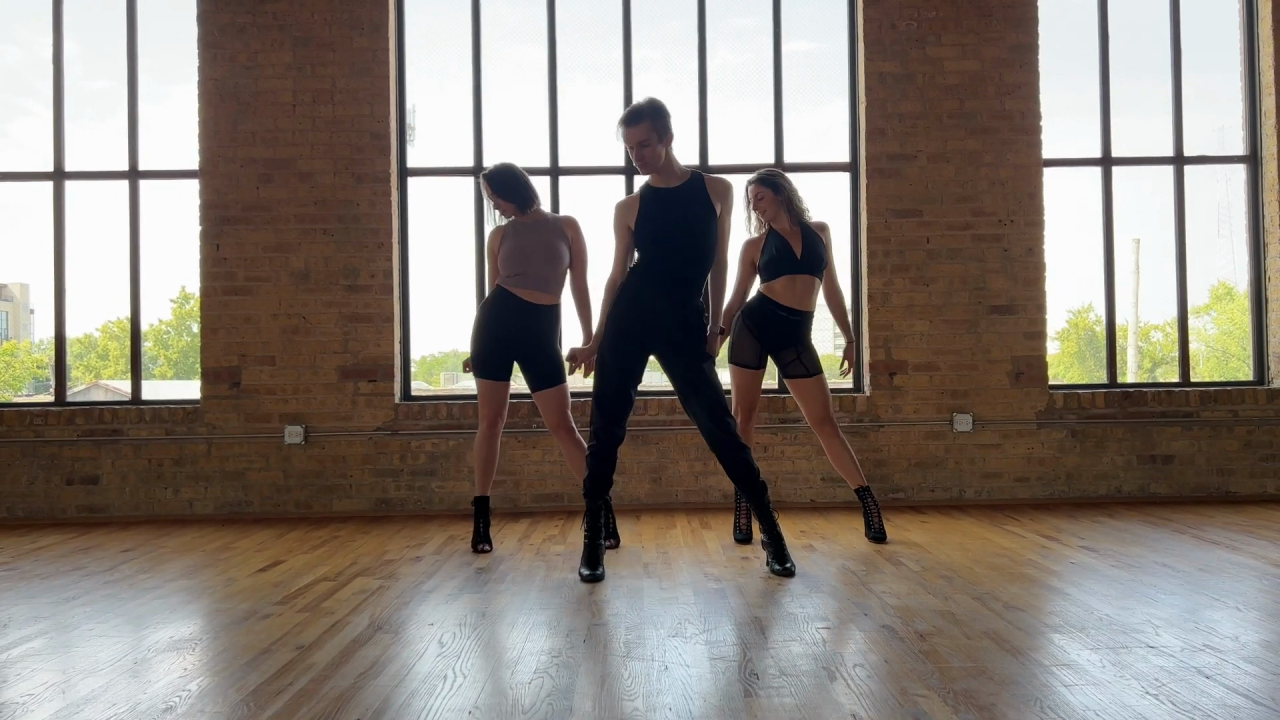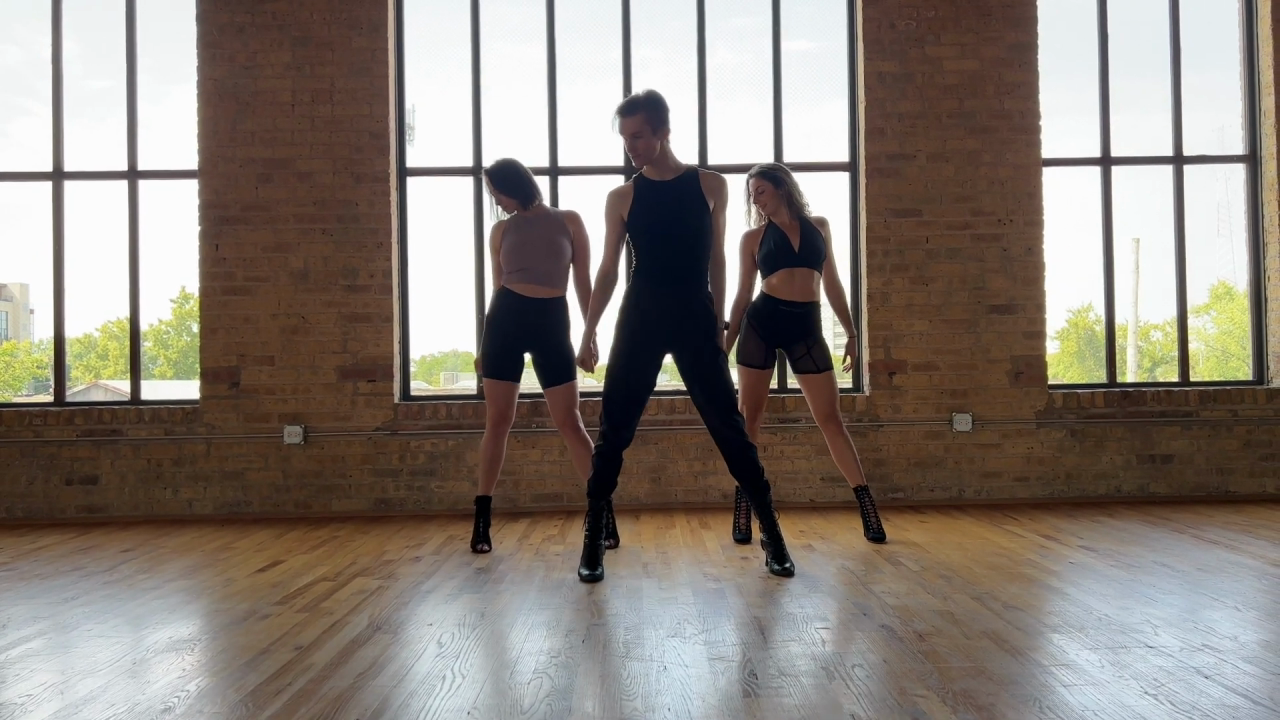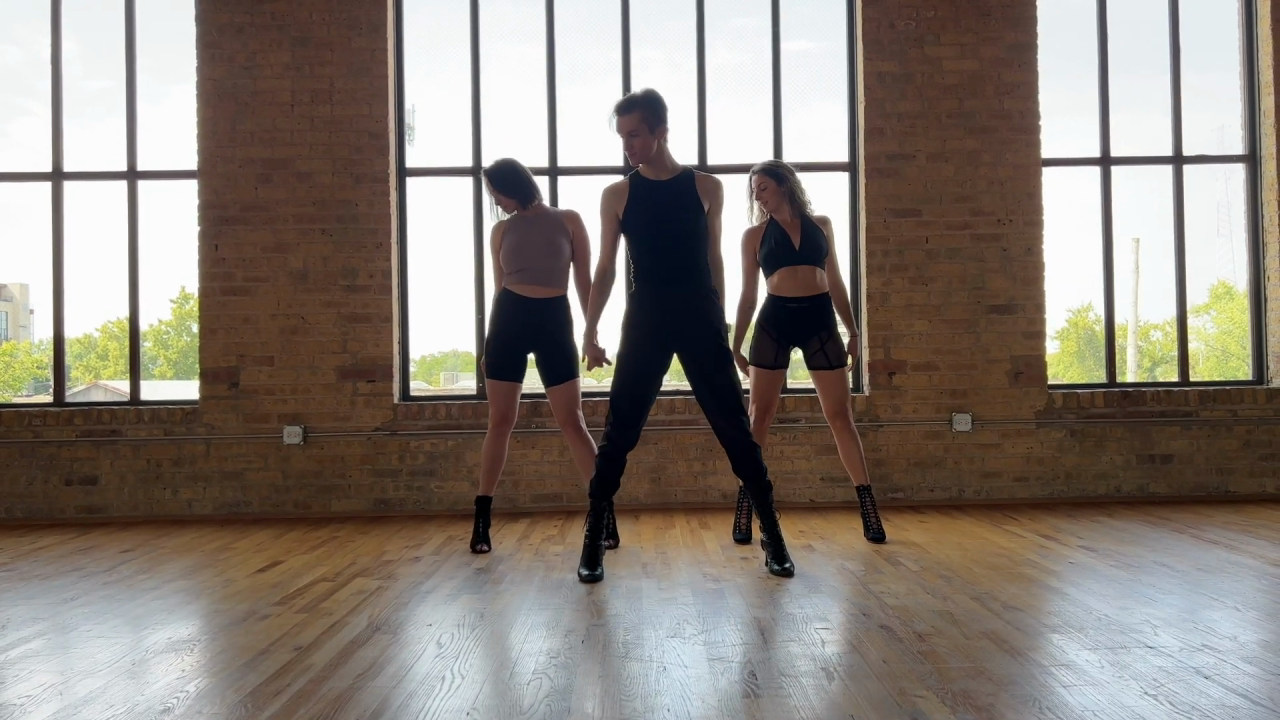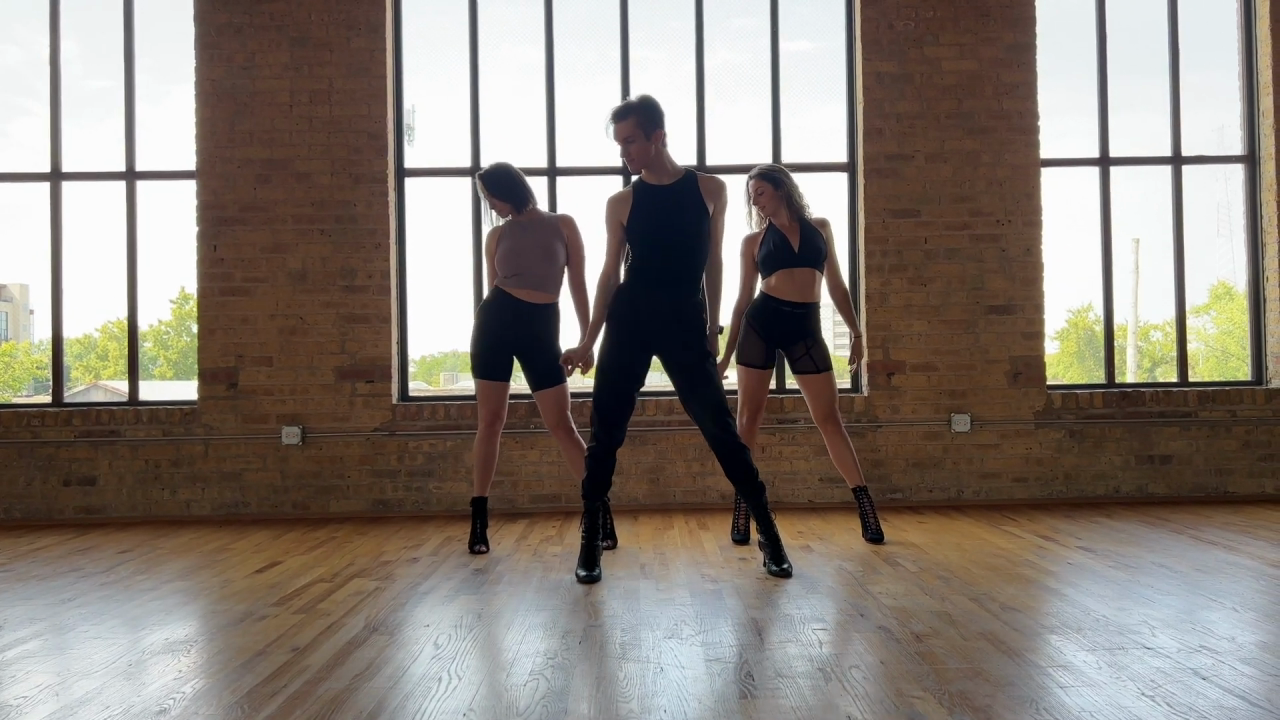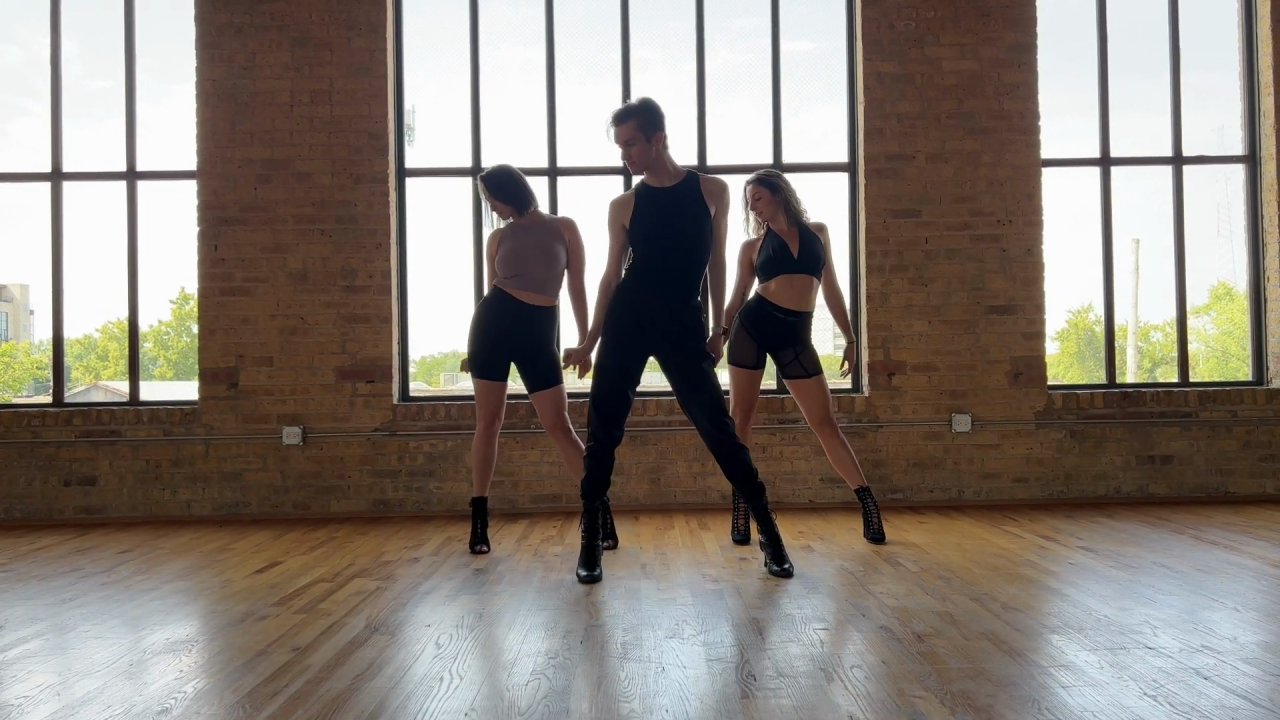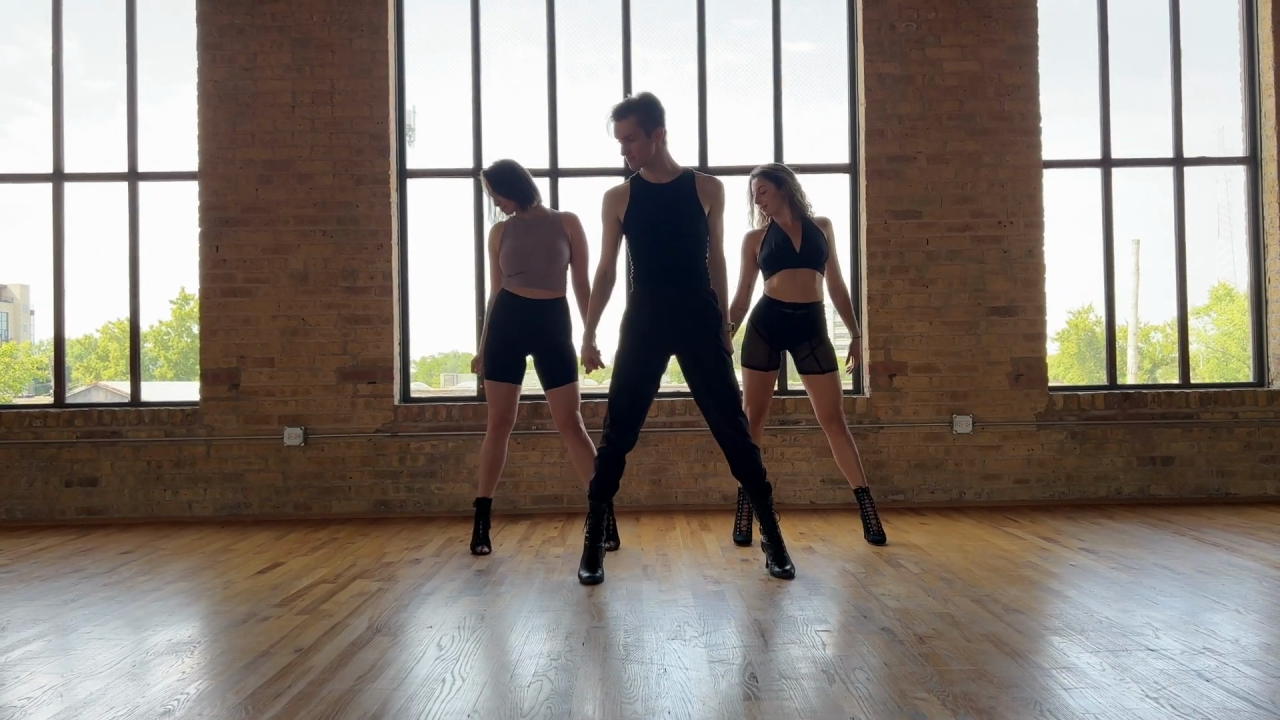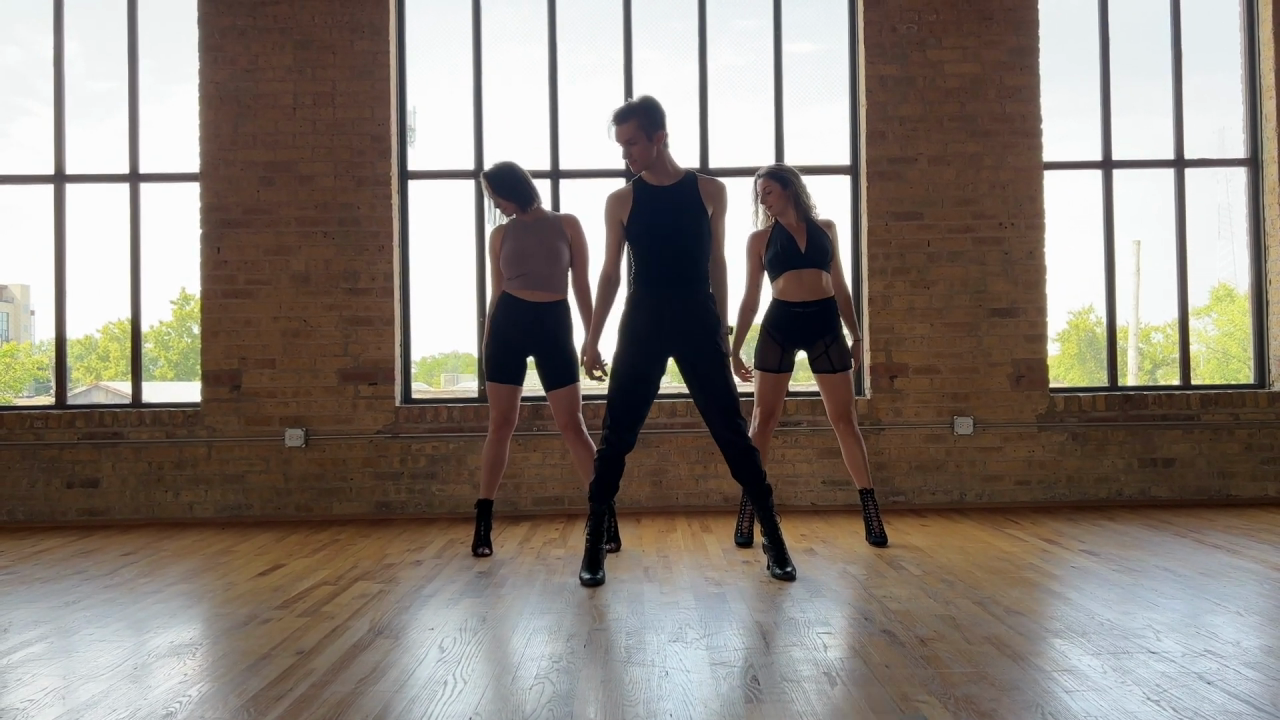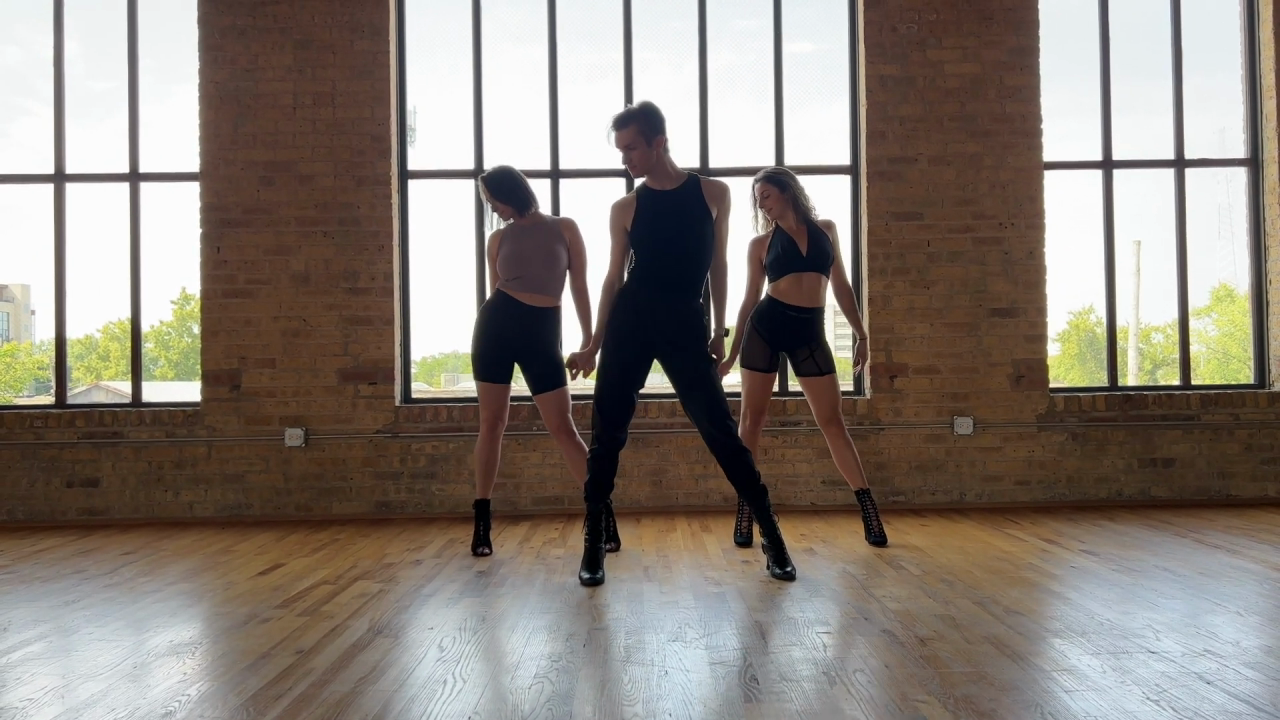
dt=0.3s
person 1, frame 1
left shoulder: (717, 191)
right shoulder: (629, 208)
left elbow: (719, 263)
right elbow: (618, 275)
left wrist: (716, 325)
right wrist: (595, 342)
left hip: (686, 323)
right hip: (630, 319)
left knee: (719, 426)
right knee: (606, 427)
left ankle: (771, 533)
right ankle: (593, 539)
person 1, frame 2
left shoulder: (710, 186)
right shoulder: (622, 198)
left elbow: (716, 258)
right elbow: (609, 269)
left wrist: (720, 322)
right wrist: (588, 333)
left hip: (695, 317)
right hip: (640, 318)
left knee: (727, 425)
right knee: (614, 427)
left ankle: (771, 532)
right ankle: (593, 539)
person 1, frame 3
left shoulder: (706, 187)
right shoulder: (617, 195)
left elbow: (713, 259)
right elbow: (606, 267)
left wrist: (721, 323)
right wrist: (589, 330)
left hip: (700, 316)
right hip: (646, 317)
left knee: (733, 426)
right knee: (620, 428)
left ankle: (771, 533)
right ankle: (593, 540)
person 1, frame 4
left shoulder: (709, 189)
right shoulder: (621, 203)
left elbow: (713, 261)
right elbow: (611, 273)
left wrist: (712, 327)
right wrist: (588, 341)
left hip: (685, 320)
right hip: (629, 318)
left knee: (719, 427)
right knee: (606, 428)
left ankle: (767, 532)
right ankle: (590, 541)
person 1, frame 5
left shoulder: (712, 191)
right shoulder: (624, 205)
left elbow: (716, 263)
right elbow: (613, 275)
left wrist: (717, 328)
right wrist: (589, 341)
left hip: (683, 322)
right hip: (627, 319)
left knee: (718, 427)
right knee: (603, 428)
left ankle: (769, 533)
right ankle: (590, 541)
person 1, frame 6
left shoulder: (707, 189)
right shoulder: (618, 198)
left elbow: (716, 259)
right elbow: (606, 269)
left wrist: (725, 325)
right wrist: (588, 334)
left hip: (698, 317)
right hip: (644, 318)
left knee: (731, 428)
right knee: (619, 430)
left ankle: (771, 534)
right ankle: (594, 541)
person 1, frame 7
left shoulder: (709, 191)
right shoulder: (621, 201)
left elbow: (716, 261)
right elbow: (611, 272)
left wrist: (723, 327)
right wrist: (593, 339)
left hip: (698, 320)
right hip: (643, 320)
left knee: (730, 430)
right knee: (618, 432)
left ankle: (773, 536)
right ankle: (594, 543)
person 1, frame 8
left shoulder: (713, 193)
right shoulder: (625, 208)
left elbow: (718, 264)
right elbow: (615, 277)
left wrist: (719, 330)
right wrist: (593, 345)
left hip: (686, 323)
right hip: (631, 320)
left knee: (720, 429)
right knee: (607, 431)
left ankle: (771, 536)
right ankle: (593, 544)
person 2, frame 1
left shoulder: (567, 227)
right shoulder: (499, 235)
left elbow: (580, 285)
right elbow: (493, 288)
left wrist: (590, 338)
right wrist: (476, 346)
left hip: (542, 330)
right hip: (498, 321)
left knee: (562, 426)
right knee: (490, 422)
right ankle: (481, 520)
person 2, frame 2
left shoulder: (568, 221)
right shoulder: (501, 229)
left elbow: (583, 280)
right elbow: (497, 284)
left wrist: (591, 333)
right wrist: (485, 344)
left hip: (551, 324)
right hip: (506, 320)
left knee: (569, 424)
right knee: (498, 421)
left ankle: (604, 513)
right ankle: (482, 520)
person 2, frame 3
left shoulder: (568, 220)
right shoulder: (502, 230)
left elbow: (583, 279)
right elbow: (499, 286)
right wrist: (488, 343)
left hip: (554, 323)
right hip: (509, 321)
left knee: (571, 423)
right knee: (500, 422)
left ankle: (605, 513)
right ankle: (482, 520)
person 2, frame 4
left shoulder: (562, 225)
right shoulder: (497, 234)
left elbow: (578, 284)
right elbow: (492, 287)
left wrist: (587, 338)
right wrist: (478, 345)
left hip: (540, 329)
right hip: (496, 322)
left knee: (561, 425)
right knee: (490, 422)
left ankle: (600, 512)
right ankle: (479, 521)
person 2, frame 5
left shoulder: (563, 228)
right shoulder: (498, 237)
left elbow: (577, 287)
right elbow: (492, 288)
left wrist: (586, 341)
right wrist: (473, 347)
left hip: (539, 331)
right hip: (495, 321)
left knee: (559, 427)
right knee: (488, 423)
left ankle: (601, 513)
right ankle: (479, 521)
person 2, frame 6
left shoulder: (566, 222)
right shoulder: (500, 231)
left elbow: (581, 281)
right elbow: (496, 289)
right wrist: (483, 346)
left hip: (552, 325)
right hip: (507, 322)
left knee: (570, 425)
right knee: (499, 424)
left ankle: (604, 513)
right ankle: (482, 522)
person 2, frame 7
left shoulder: (566, 225)
right shoulder: (500, 234)
left elbow: (581, 283)
right elbow: (497, 290)
right wrist: (485, 344)
left hip: (553, 327)
right hip: (508, 324)
left knee: (572, 426)
right knee: (500, 425)
left ankle: (605, 516)
right ankle: (483, 524)
person 2, frame 8
left shoulder: (564, 228)
right shoulder: (499, 238)
left elbow: (579, 287)
right elbow: (494, 290)
left wrist: (589, 340)
right wrist: (478, 345)
left hip: (542, 332)
right hip: (498, 325)
left knee: (562, 428)
right knee: (491, 425)
left ankle: (603, 515)
right ankle: (481, 523)
person 3, frame 1
left shoulder: (820, 231)
right shoulder: (754, 244)
left elbow: (832, 290)
right elbow: (736, 300)
left wrist: (849, 338)
left hip: (796, 337)
right hip: (754, 327)
left knee: (825, 423)
right knee: (743, 417)
left ankle: (869, 505)
right ankle: (742, 510)
person 3, frame 2
left shoulder: (818, 226)
right shoulder: (753, 237)
left elbow: (832, 284)
right elbow: (742, 296)
left wrist: (851, 333)
right wrist: (724, 346)
left hip: (807, 329)
right hip: (762, 325)
left knee: (830, 419)
right knee: (748, 416)
left ankle: (867, 505)
right ankle: (742, 509)
person 3, frame 3
left shoulder: (821, 224)
right shoulder: (754, 235)
left elbow: (835, 282)
right elbow: (748, 294)
left wrist: (853, 331)
right wrist: (735, 346)
left hip: (820, 324)
right hip: (774, 323)
left knee: (840, 417)
right knee: (759, 416)
left ankle: (868, 507)
right ankle: (745, 509)
person 3, frame 4
left shoulder: (820, 227)
right shoulder: (753, 240)
left elbow: (836, 284)
right elbow: (744, 298)
left wrist: (856, 331)
right wrist: (727, 353)
left hip: (806, 329)
right hip: (761, 324)
left knee: (829, 419)
right knee: (748, 417)
left ankle: (865, 506)
right ankle: (742, 509)
person 3, frame 5
left shoulder: (818, 232)
right shoulder: (752, 246)
left elbow: (831, 290)
right elbow: (736, 301)
left wrist: (850, 338)
left hip: (796, 336)
right hip: (753, 327)
left knee: (825, 424)
right knee: (740, 418)
left ankle: (868, 505)
right ankle: (740, 510)
person 3, frame 6
left shoulder: (821, 226)
right shoulder: (755, 238)
left elbow: (836, 285)
right elbow: (742, 296)
left wrist: (855, 333)
left hip: (811, 329)
right hip: (766, 326)
left knee: (833, 420)
right knee: (752, 418)
left ankle: (866, 507)
right ankle: (743, 510)
person 3, frame 7
left shoulder: (826, 228)
right shoulder: (760, 239)
left elbow: (839, 286)
right elbow: (751, 298)
left wrist: (856, 335)
right wrist: (735, 350)
left hip: (825, 327)
right hip: (778, 326)
left knee: (844, 420)
right knee: (763, 418)
left ankle: (871, 511)
right ankle: (747, 512)
person 3, frame 8
left shoulder: (826, 229)
right shoulder: (761, 243)
left elbow: (841, 287)
right elbow: (750, 300)
left wrist: (861, 334)
right wrist: (732, 354)
left hip: (810, 333)
right hip: (766, 327)
left knee: (833, 422)
right knee: (752, 419)
left ankle: (868, 510)
right ankle: (745, 512)
